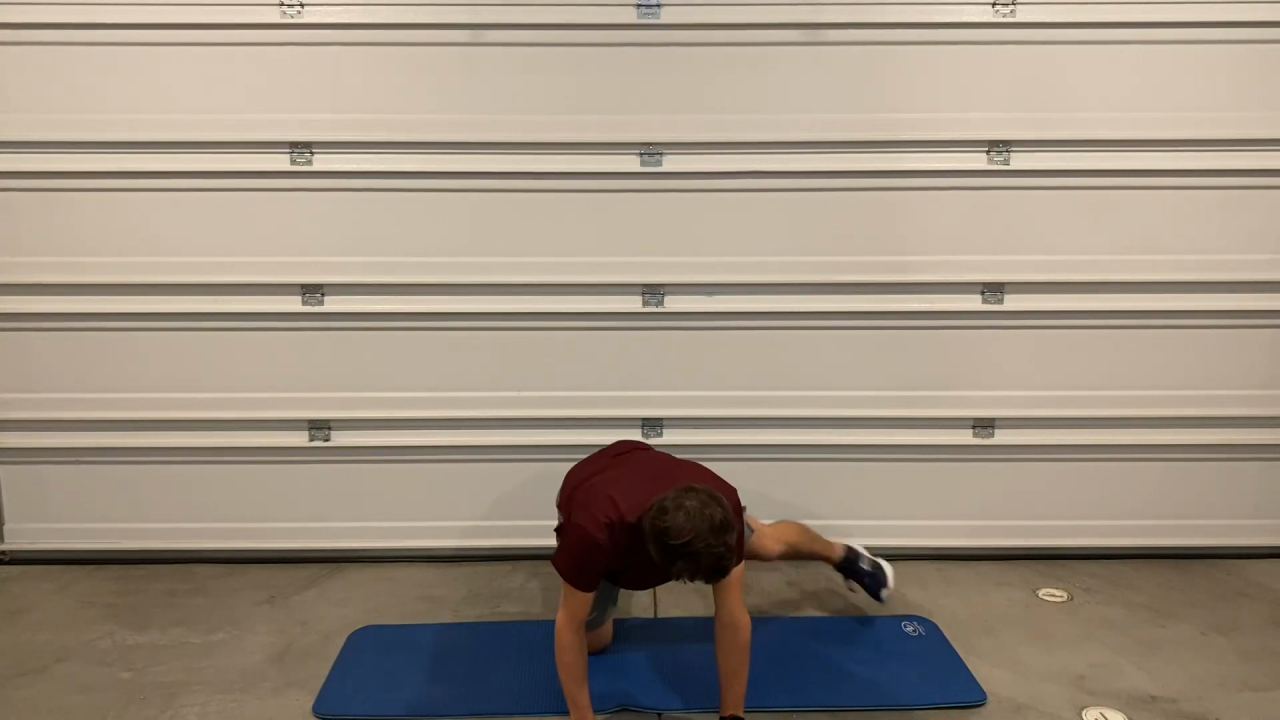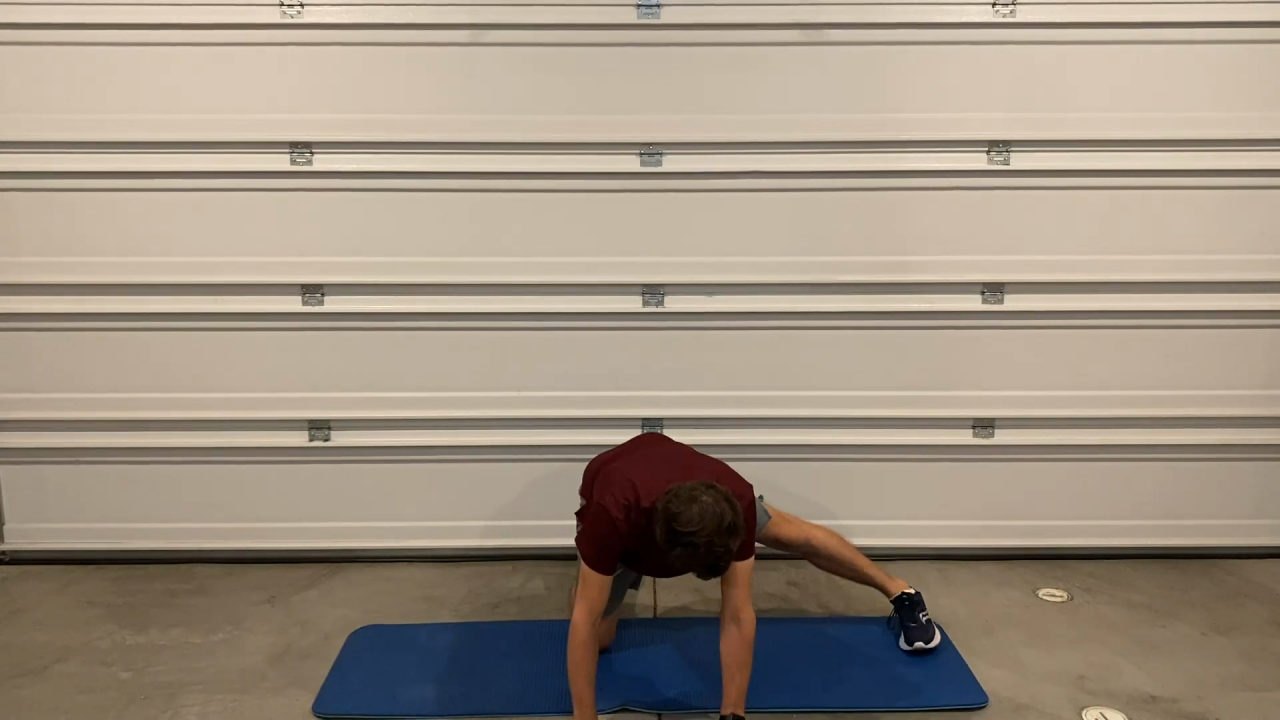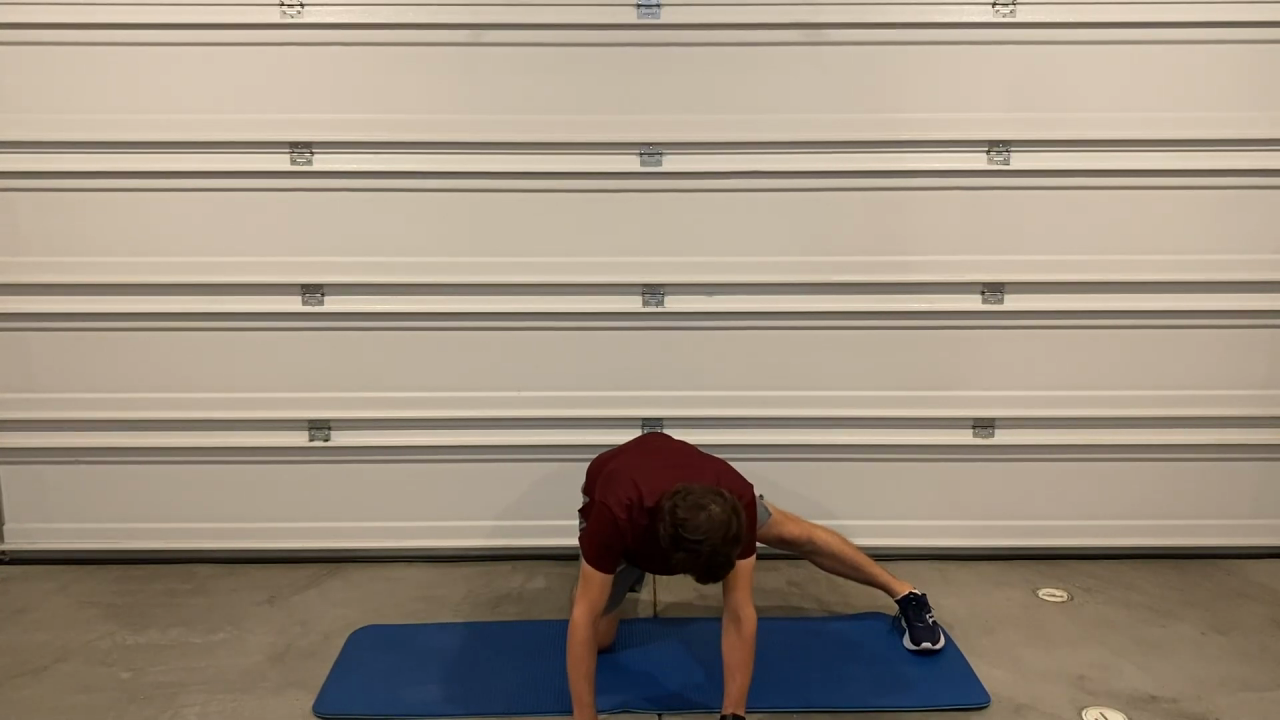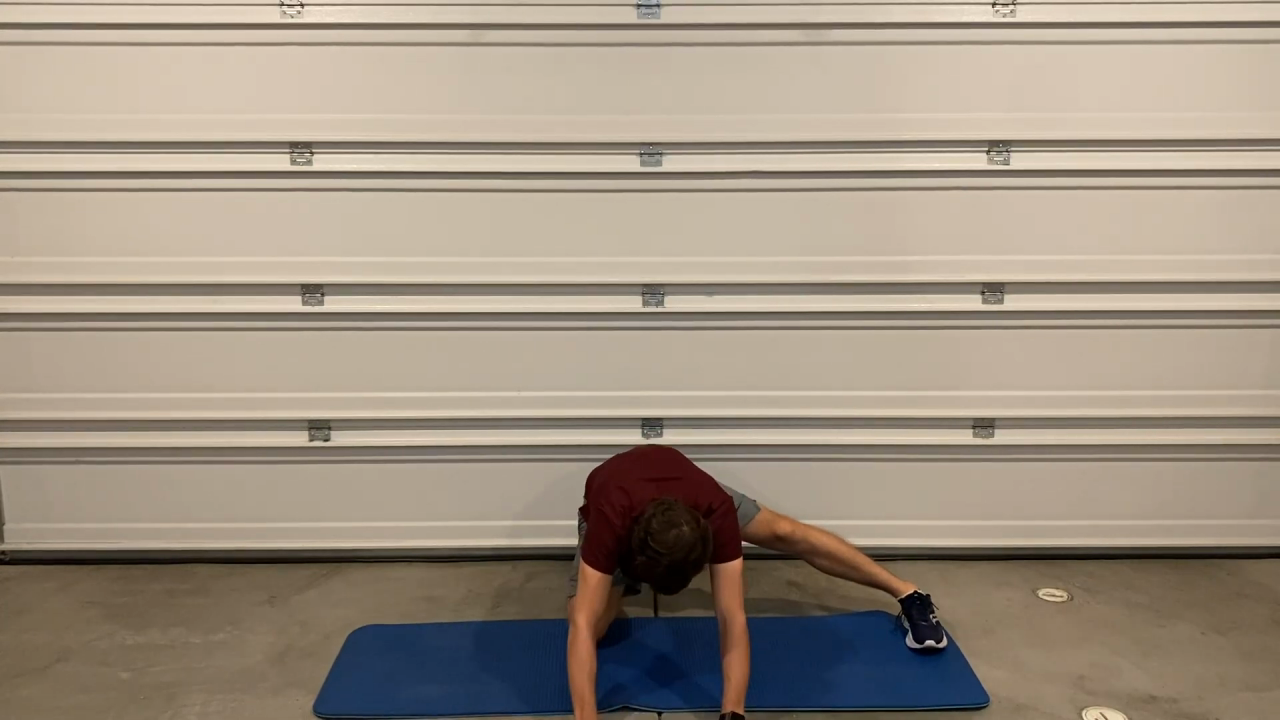
dt=1s
person 1, frame 1
left shoulder: (719, 504)
right shoulder: (595, 532)
left elbow: (733, 617)
right elbow: (569, 627)
left knee: (769, 546)
right knee: (594, 639)
left ankle: (841, 554)
person 1, frame 2
left shoulder: (734, 503)
right shoulder: (613, 514)
left elbow: (738, 615)
right elbow: (584, 621)
left hip: (687, 479)
left knee: (791, 534)
right knee: (598, 635)
left ankle: (899, 592)
person 1, frame 3
left shoulder: (735, 500)
right shoulder: (616, 513)
left elbow: (739, 613)
right elbow: (583, 621)
left hip: (683, 475)
right hip: (619, 497)
left knee: (791, 534)
right knee: (600, 636)
left ankle: (904, 594)
right ankle: (625, 572)
person 1, frame 4
left shoulder: (714, 511)
right shoulder: (611, 520)
left elbow: (732, 618)
right elbow: (582, 625)
left hip: (676, 481)
right hip: (617, 503)
left knee: (784, 533)
right knee: (592, 622)
left ankle: (907, 594)
right ankle: (621, 579)
